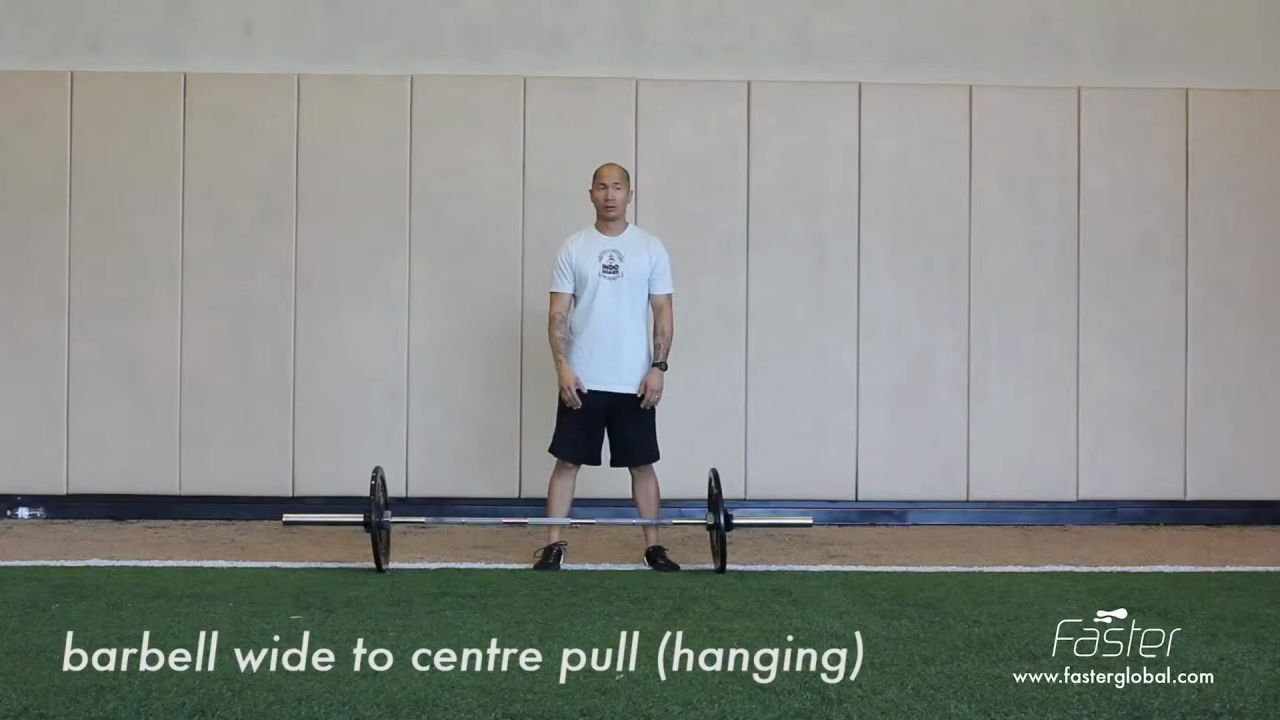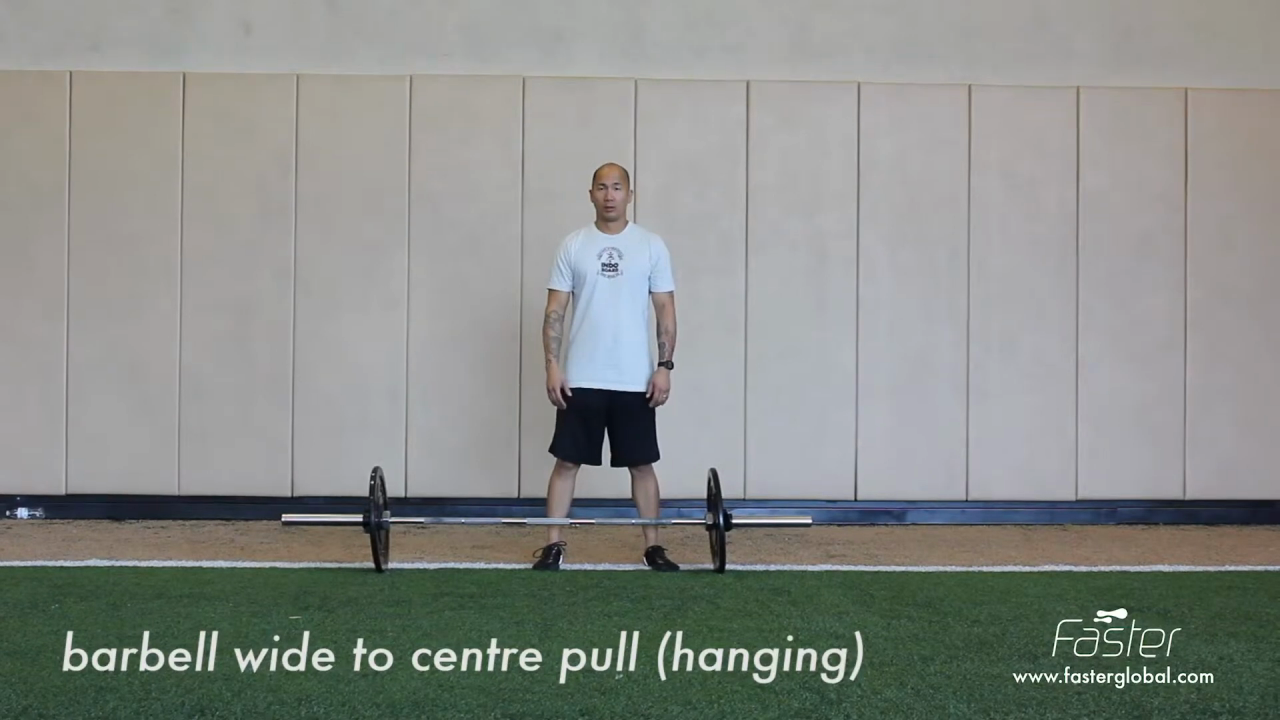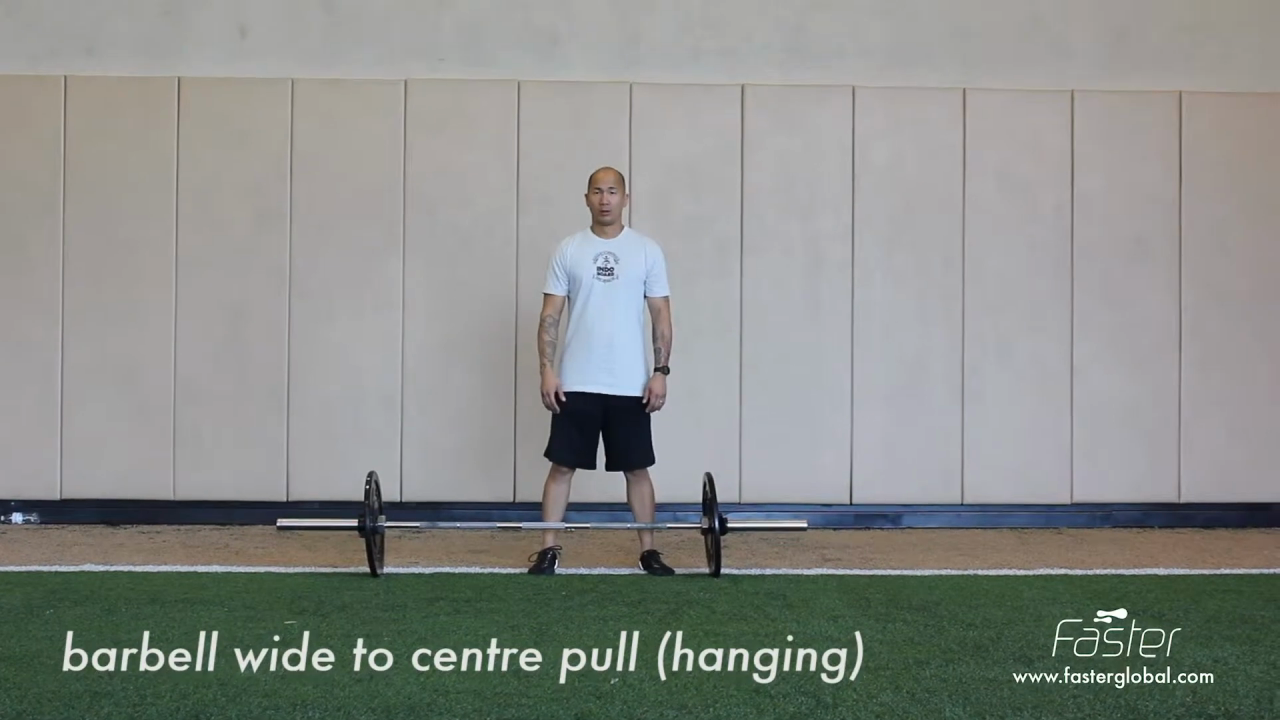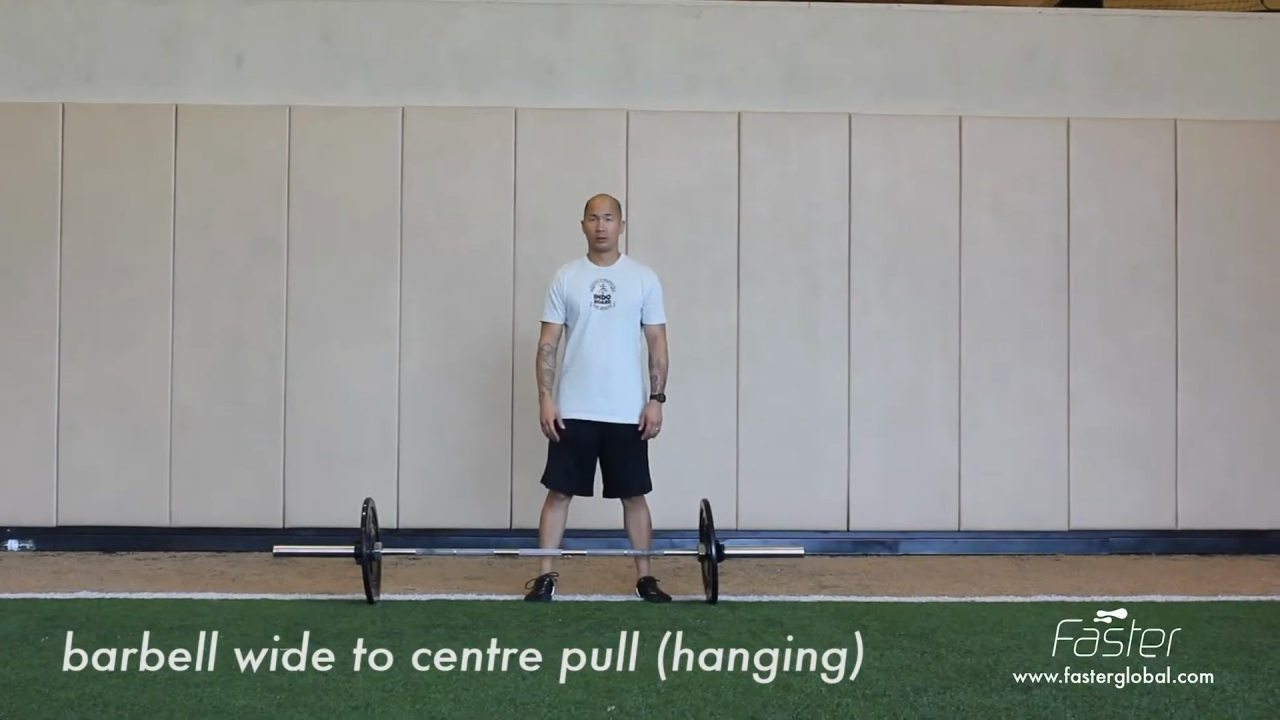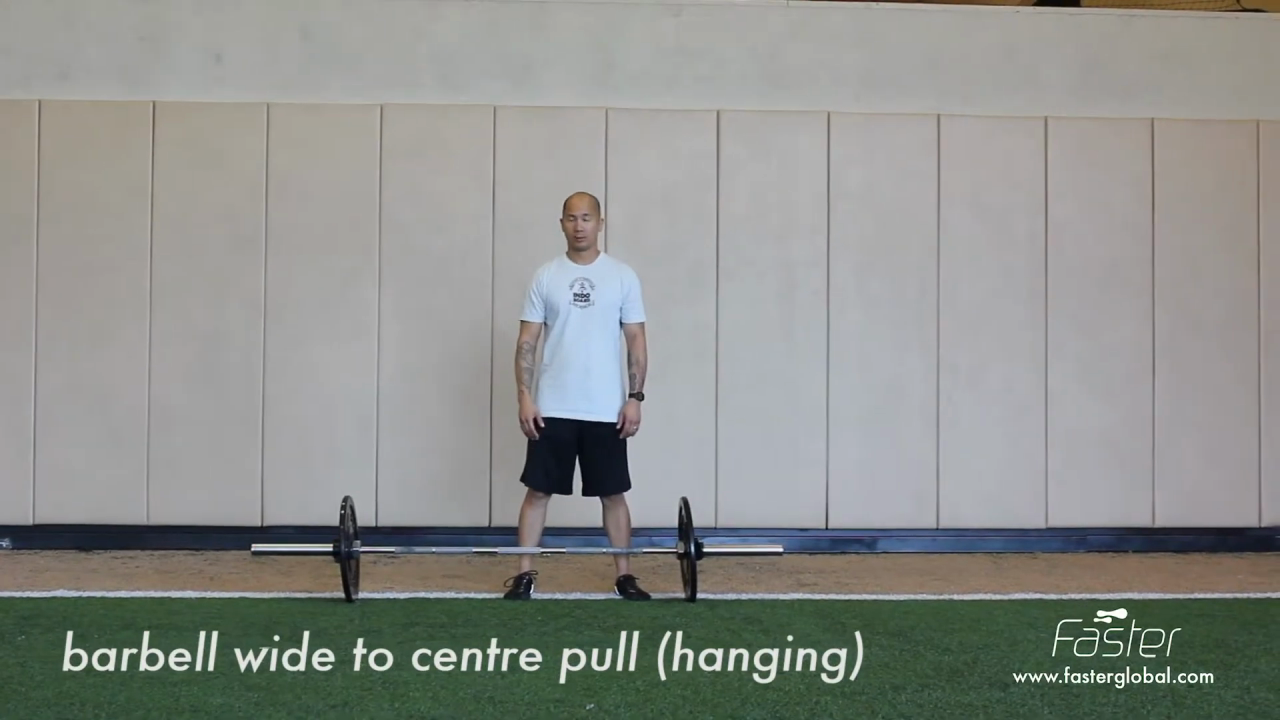
dt=0.7s
person 1, frame 1
left shoulder: (651, 247)
right shoulder: (573, 247)
left elbow: (663, 313)
right elbow: (558, 314)
left wrist: (658, 368)
right wrist: (563, 367)
left hip: (634, 381)
right hip: (583, 380)
left knee: (642, 463)
right knee: (567, 461)
left ankle: (653, 546)
right ankle: (554, 544)
person 1, frame 2
left shoulder: (652, 245)
right shoulder: (572, 245)
left elbow: (665, 310)
right elbow: (555, 310)
left wrist: (664, 366)
right wrist: (552, 365)
left hip: (634, 380)
right hip: (582, 378)
left knee: (642, 462)
right knee: (567, 460)
left ankle: (653, 546)
right ankle: (554, 544)
person 1, frame 3
left shoulder: (647, 250)
right shoulder: (568, 249)
left elbow: (661, 315)
right elbow: (550, 315)
left wrist: (661, 372)
right wrist: (547, 370)
left hip: (630, 385)
right hip: (577, 384)
left knee: (637, 467)
right knee: (562, 465)
left ankle: (648, 550)
right ankle: (549, 548)
person 1, frame 4
left shoulder: (643, 277)
right shoulder: (565, 277)
left elbow: (657, 342)
right elbow: (548, 343)
left wrist: (656, 399)
right wrist: (545, 399)
left hip: (627, 412)
right hip: (573, 410)
left knee: (634, 494)
right knee: (559, 491)
left ankle: (644, 576)
right ankle: (546, 575)
person 1, frame 5
left shoulder: (622, 275)
right shoulder: (545, 276)
left elbow: (636, 341)
right elbow: (527, 341)
left wrist: (635, 398)
right wrist: (524, 397)
left hip: (606, 410)
right hip: (553, 409)
left knee: (613, 493)
right knee: (538, 490)
left ankle: (623, 575)
right ankle: (524, 574)
